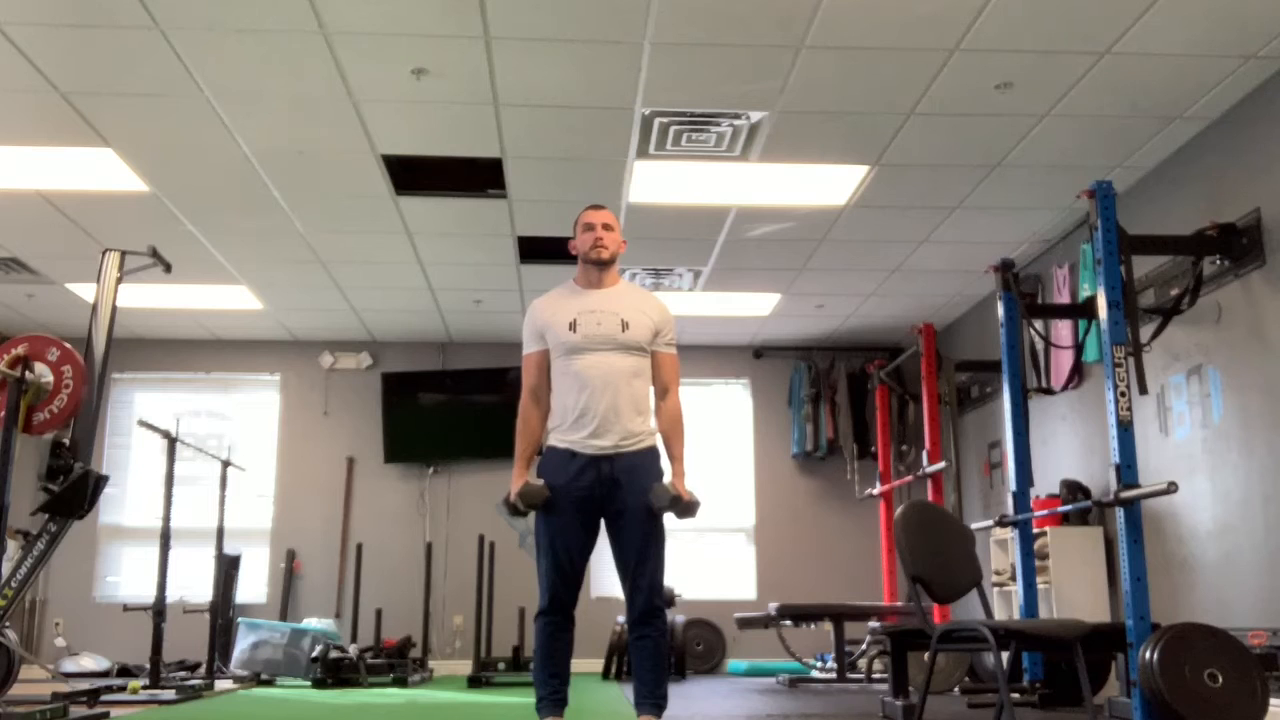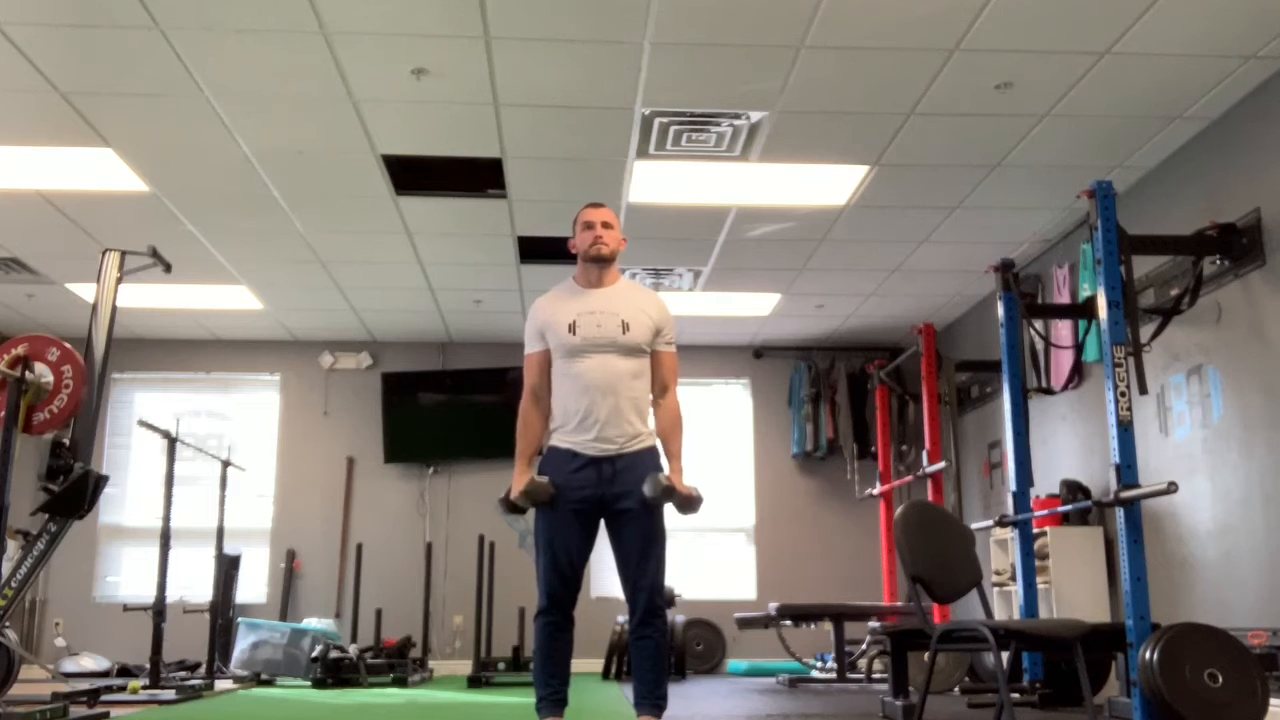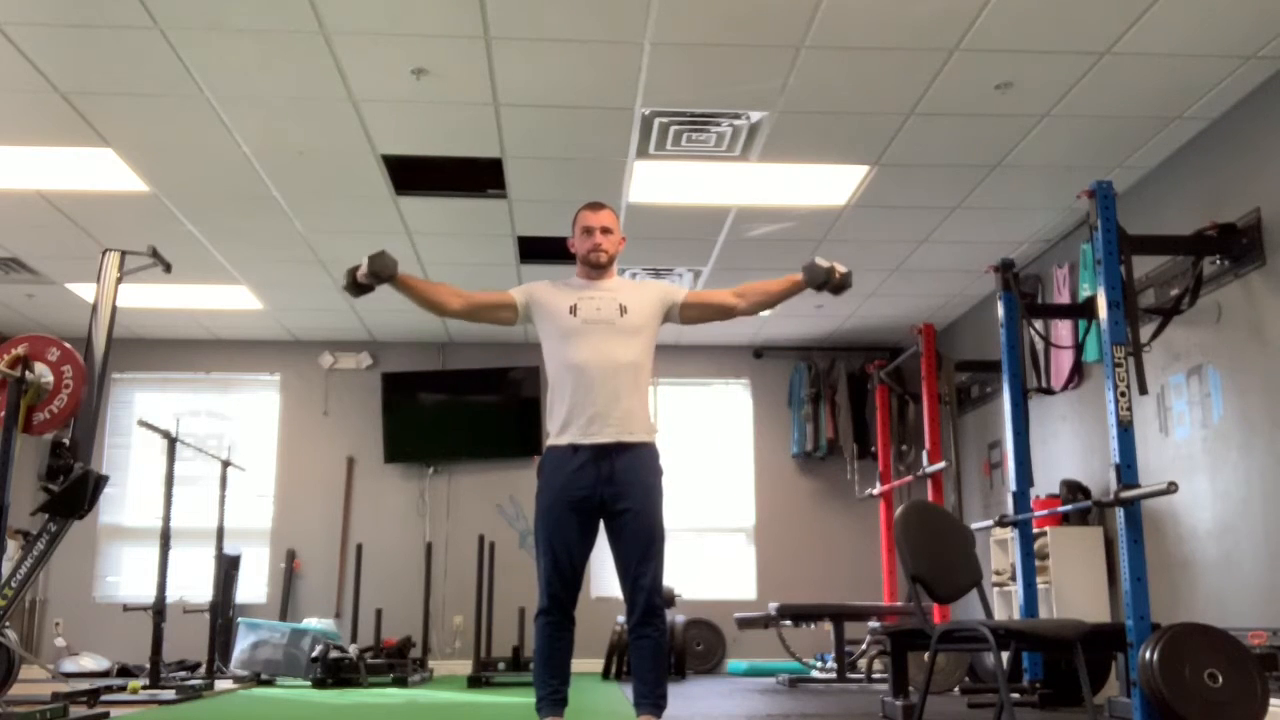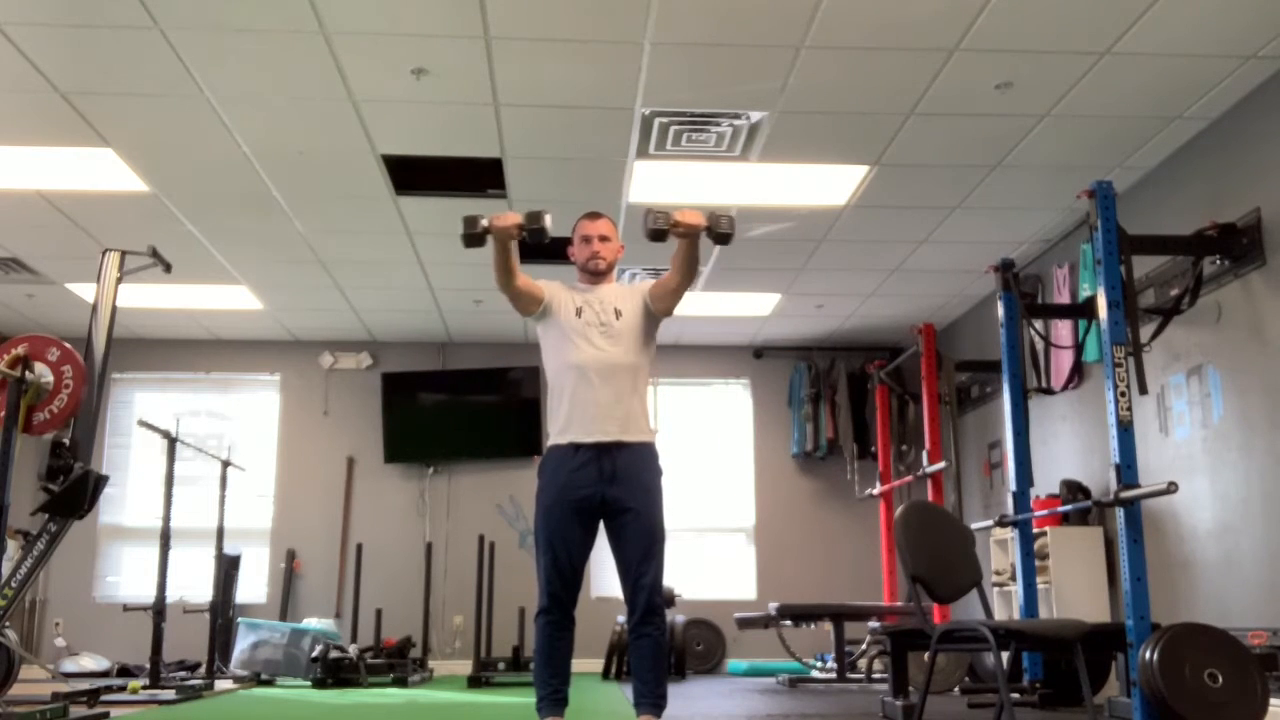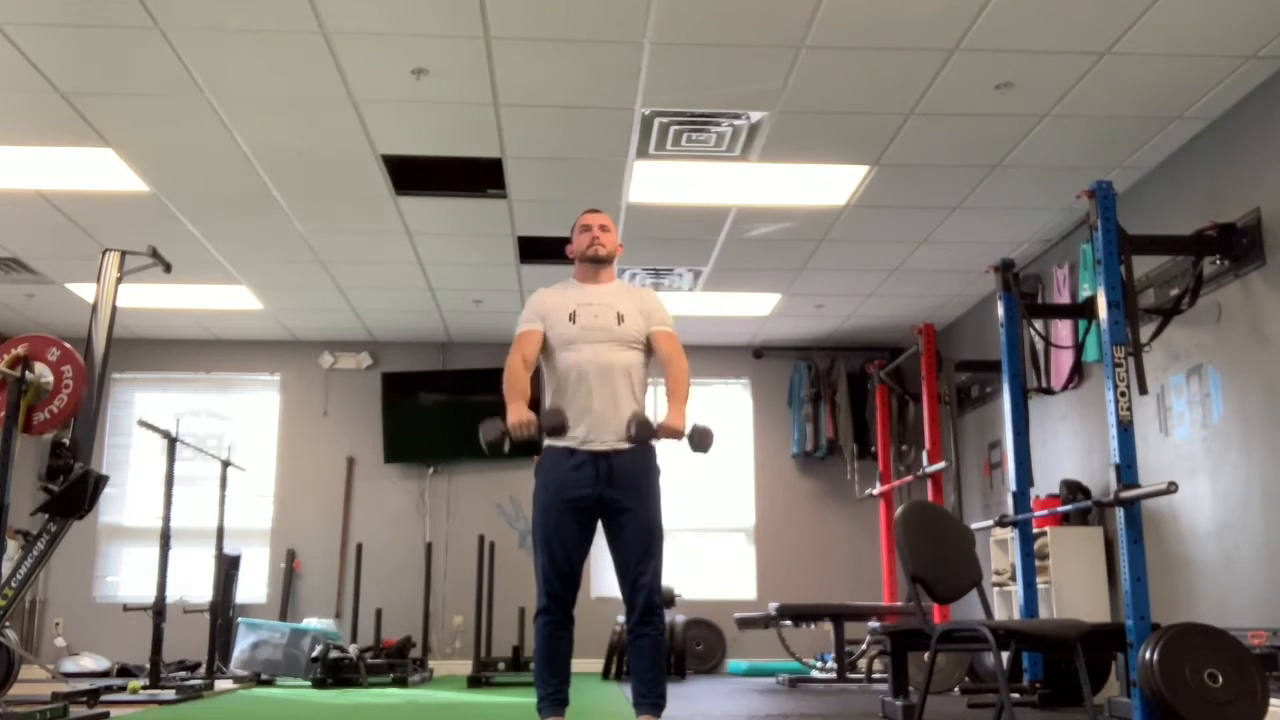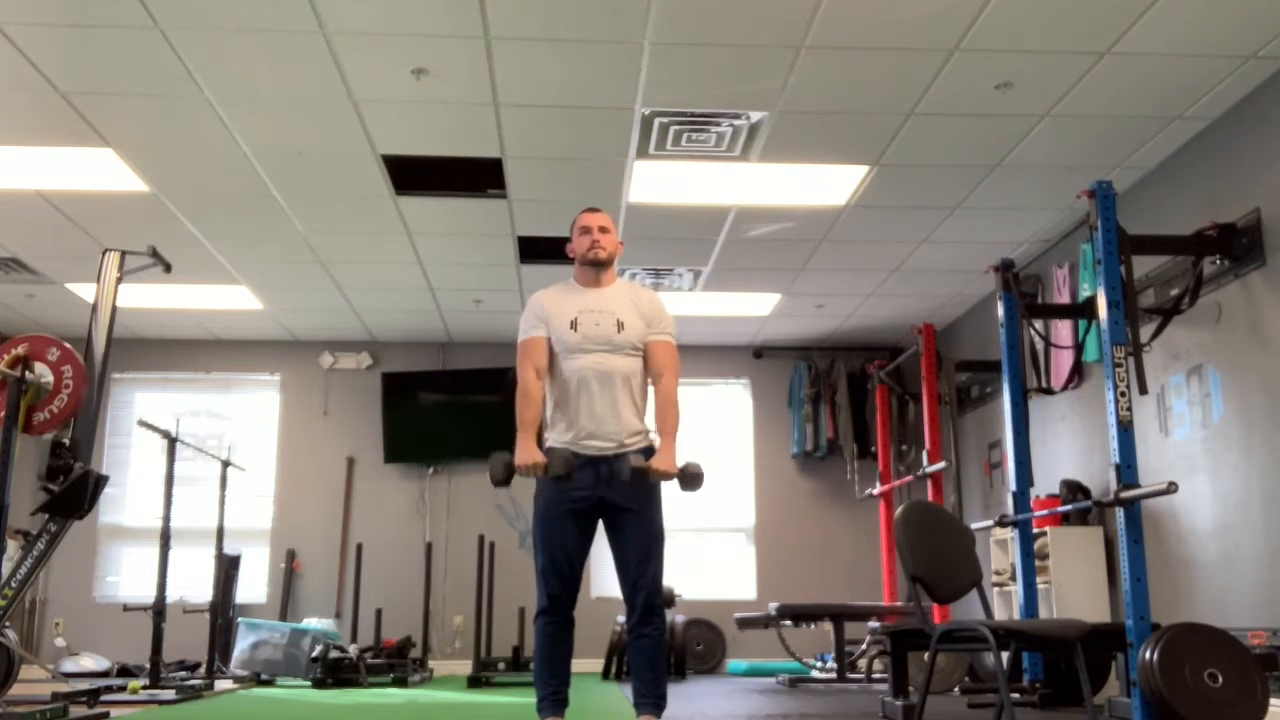
dt=0.7s
person 1, frame 1
left shoulder: (652, 309)
right shoulder: (545, 309)
left elbow: (667, 396)
right elbow: (533, 397)
left wrist: (678, 470)
right wrist: (521, 470)
left hip: (636, 463)
right hip: (566, 464)
left knee: (646, 599)
right knee: (556, 598)
person 1, frame 2
left shoulder: (650, 306)
right shoulder: (546, 308)
left elbow: (665, 394)
right elbow: (533, 397)
left wrist: (676, 465)
right wrist: (520, 467)
left hip: (636, 464)
right hip: (567, 465)
left knee: (646, 599)
right knee: (555, 599)
person 1, frame 3
left shoulder: (652, 295)
right shoulder: (543, 296)
left elbow: (738, 301)
right elbow: (459, 304)
left wrist: (804, 281)
right wrist: (395, 279)
left hip: (634, 460)
right hip: (566, 461)
left knee: (646, 597)
right knee: (556, 598)
person 1, frame 4
left shoulder: (642, 297)
right shoulder: (552, 299)
left elbow: (681, 279)
right elbow: (510, 283)
left wrist: (687, 238)
right wrist: (504, 240)
left hip: (633, 458)
right hip: (567, 460)
left knee: (646, 596)
right knee: (556, 597)
person 1, frame 5
left shoulder: (643, 301)
right shoulder: (546, 301)
left elbow: (674, 359)
right elbow: (520, 360)
left wrist: (676, 407)
right wrist: (517, 406)
left hip: (631, 460)
right hip: (564, 460)
left knee: (644, 596)
right knee: (555, 597)
person 1, frame 6
left shoulder: (645, 303)
right shoulder: (545, 303)
left elbow: (665, 375)
right elbow: (530, 374)
left wrist: (666, 442)
right wrist: (525, 441)
left hip: (632, 465)
right hip: (565, 465)
left knee: (645, 597)
right knee: (555, 599)
